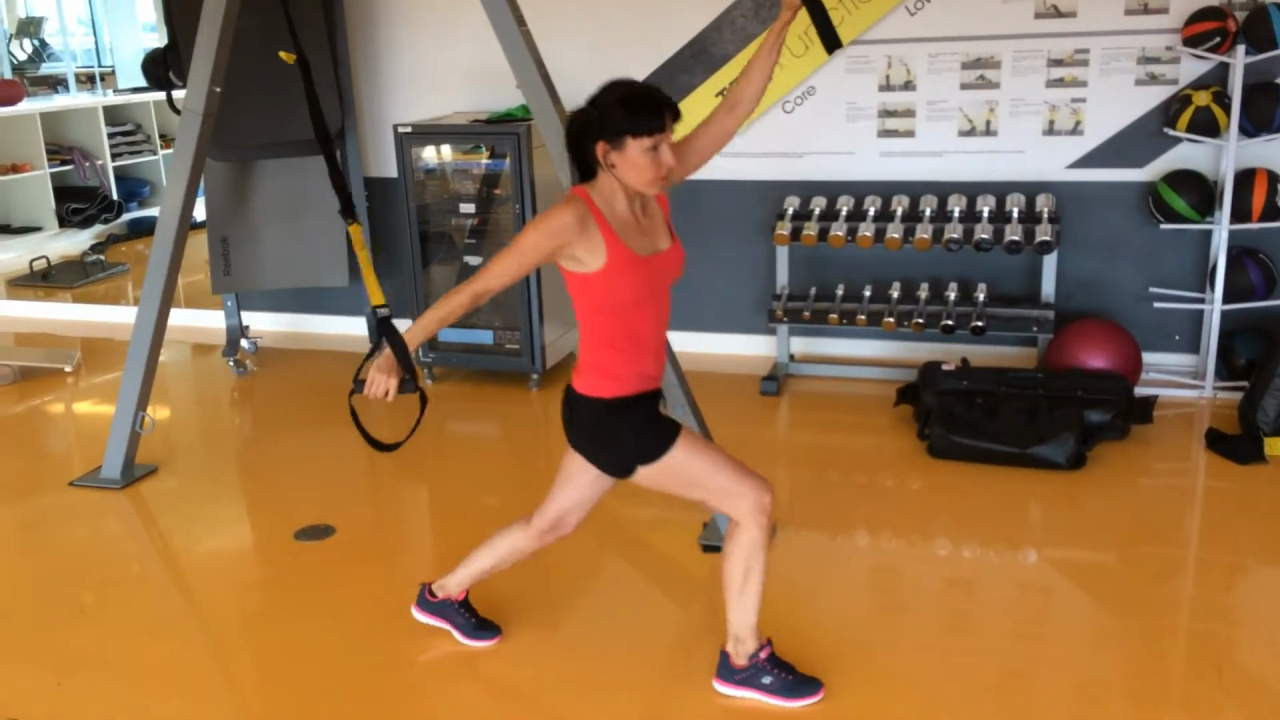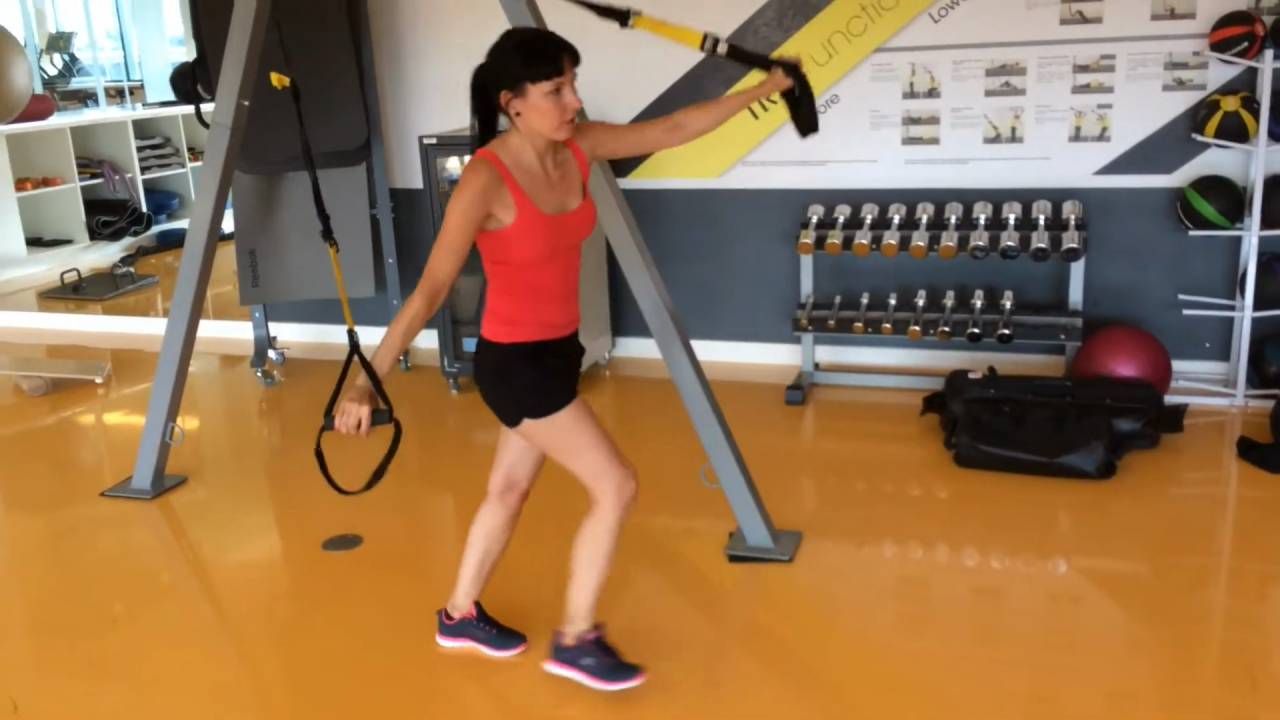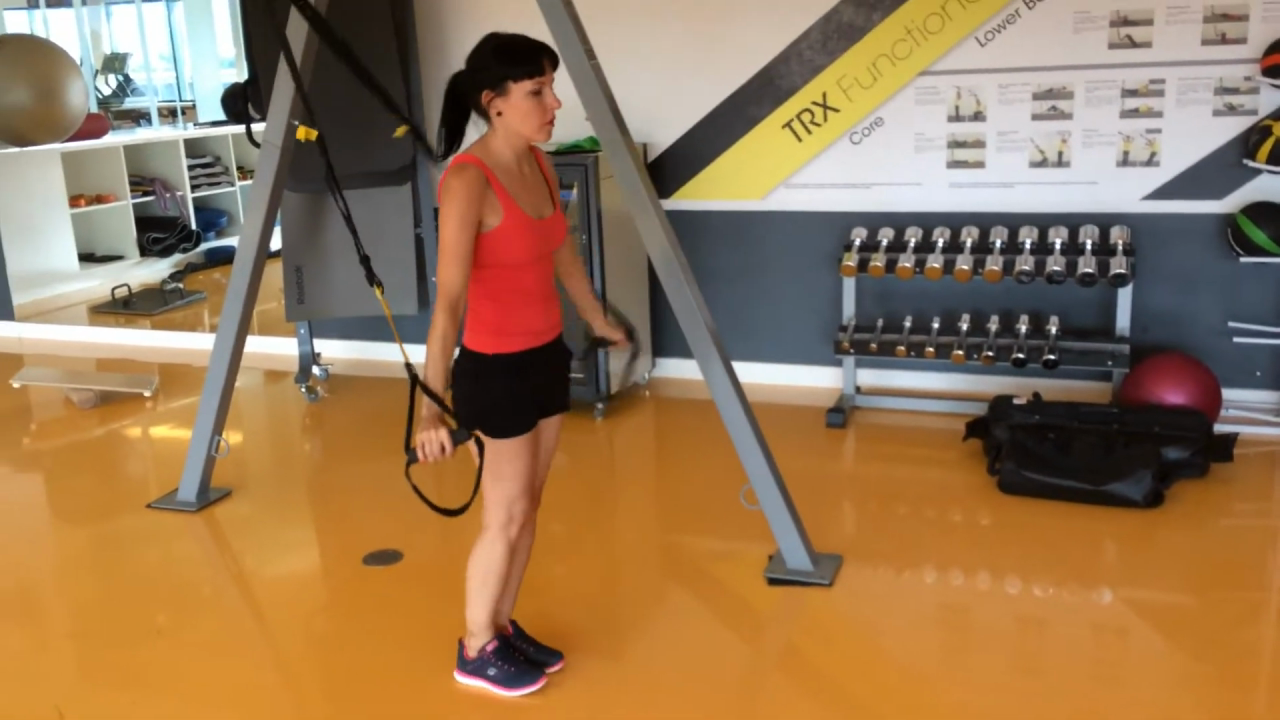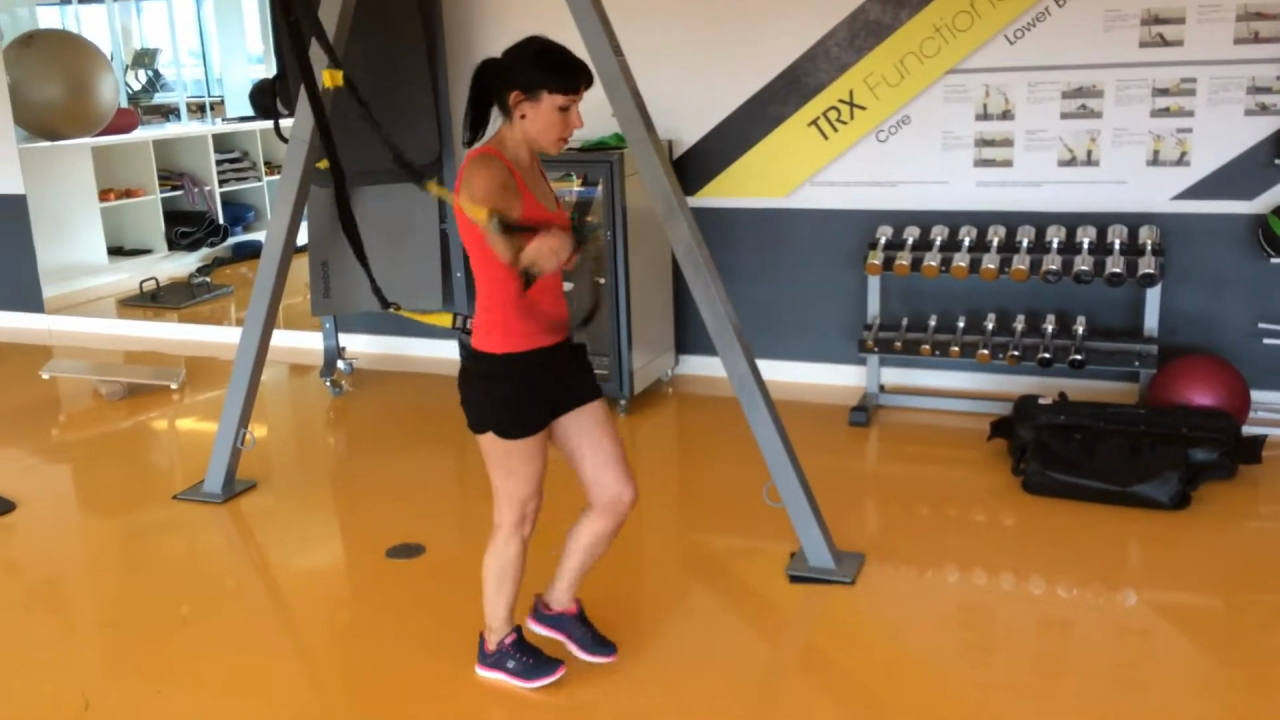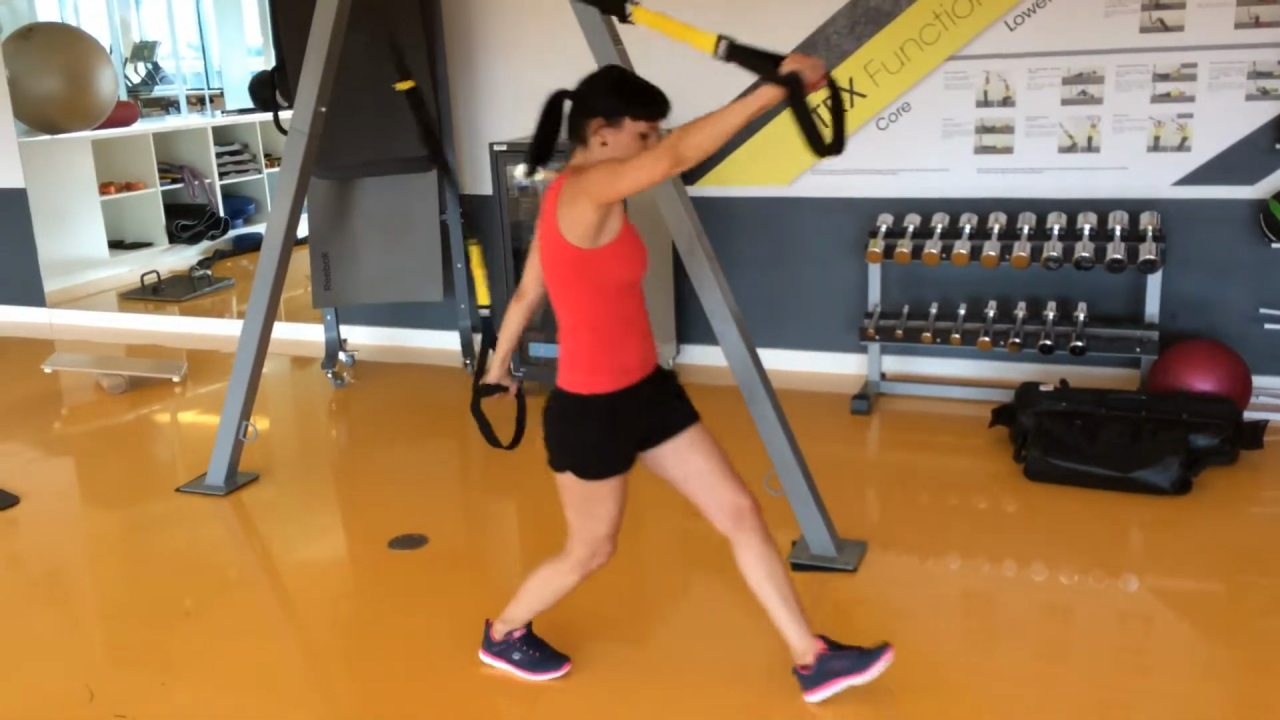
dt=0.4s
person 1, frame 1
left shoulder: (650, 186)
right shoulder: (573, 218)
left elbow: (733, 112)
right elbow: (477, 287)
right wrist: (398, 350)
left hip: (632, 401)
right hip: (608, 412)
left knee: (549, 523)
right knee: (753, 501)
left ankle: (441, 595)
right ankle: (743, 659)
person 1, frame 2
left shoulder: (575, 146)
right shoulder: (484, 179)
left elbow: (673, 129)
right elbow: (431, 288)
left wrist: (756, 92)
right wrist: (369, 380)
left hip: (556, 350)
right hip: (515, 362)
left knee: (508, 489)
right knee: (617, 489)
left ankle: (460, 615)
right ankle: (576, 639)
person 1, frame 3
left shoulder: (536, 164)
right shoulder: (466, 182)
right elbow: (450, 297)
left wrist: (598, 318)
right wrist: (431, 404)
left hip: (548, 356)
right hip: (496, 370)
left knee: (526, 507)
right knee: (505, 520)
left ankle: (502, 627)
right ankle: (477, 650)
person 1, frame 4
left shoulder: (527, 165)
right shoulder: (485, 170)
right elbow: (498, 235)
right wrist: (534, 244)
left hip: (558, 359)
right hip: (504, 372)
left knee: (616, 495)
right knee: (516, 519)
left ankle: (557, 607)
right ankle: (498, 645)
person 1, frame 5
left shoulder: (571, 198)
right shoulder: (585, 189)
left elbow: (526, 293)
right elbow: (676, 156)
left wrist: (499, 361)
right wrist: (772, 88)
left hip: (645, 392)
right hip: (590, 411)
left knee: (739, 512)
right knee: (589, 552)
left ankle: (812, 660)
right ankle: (504, 635)
